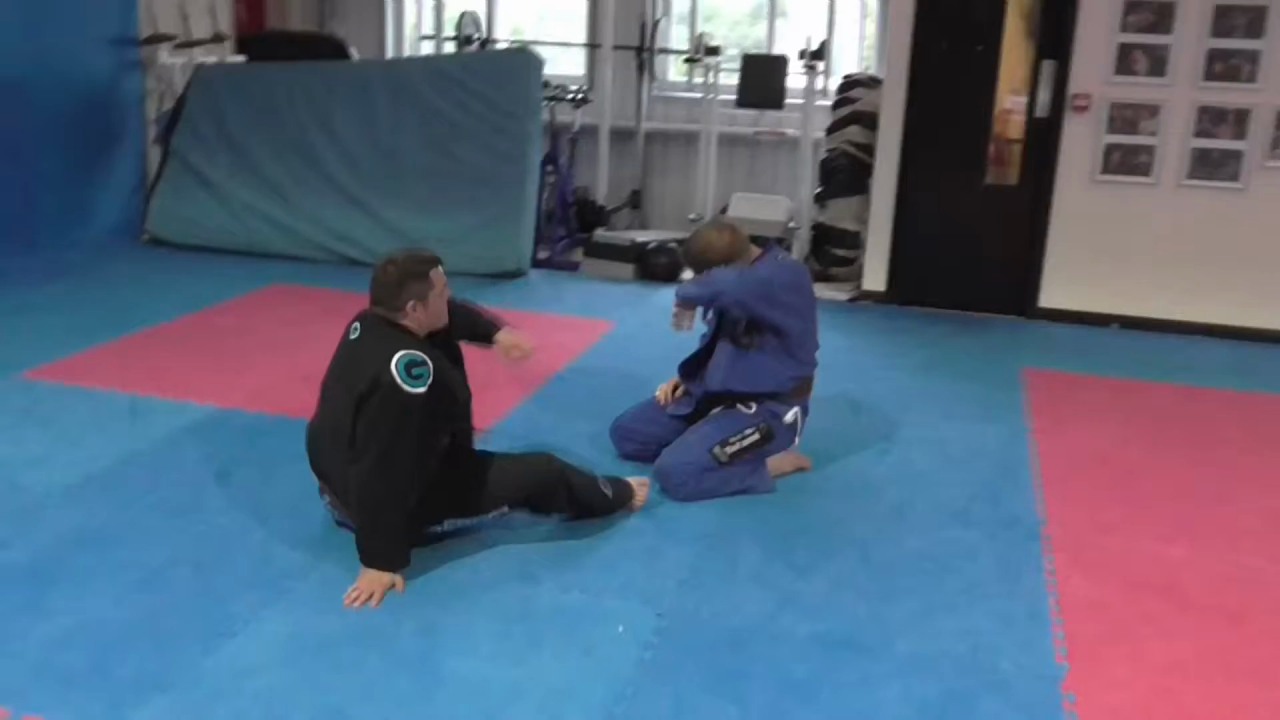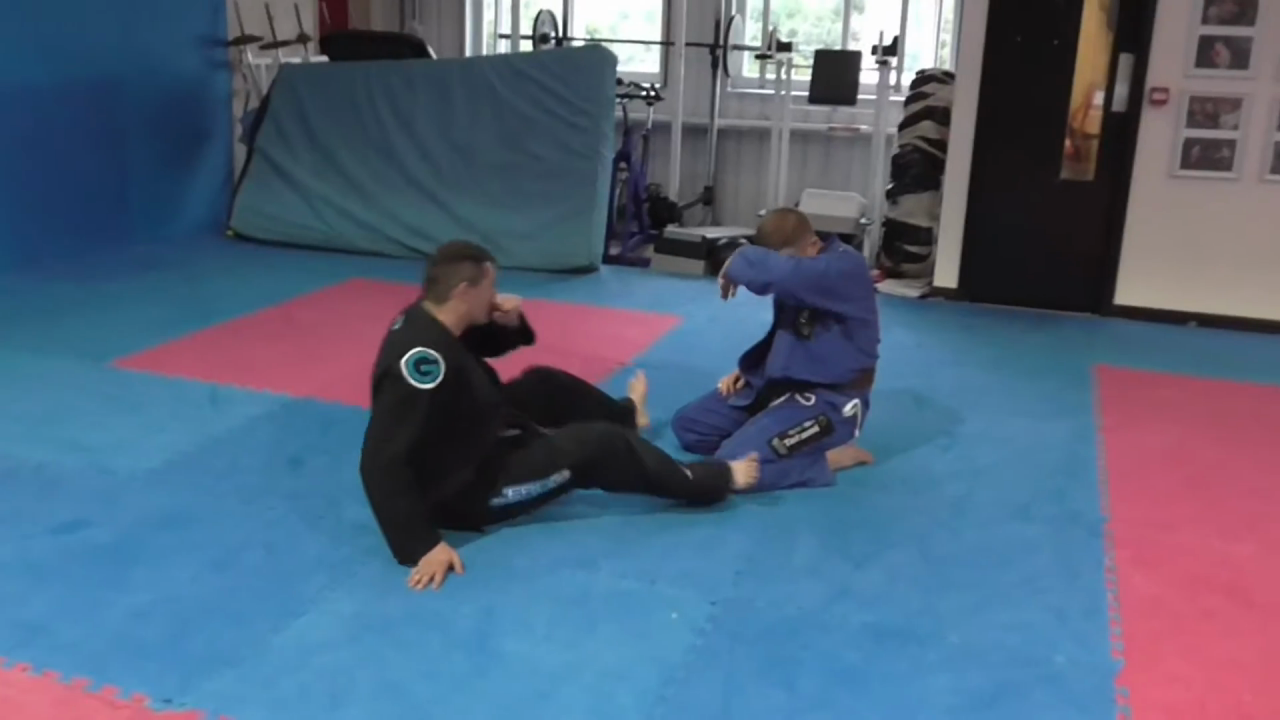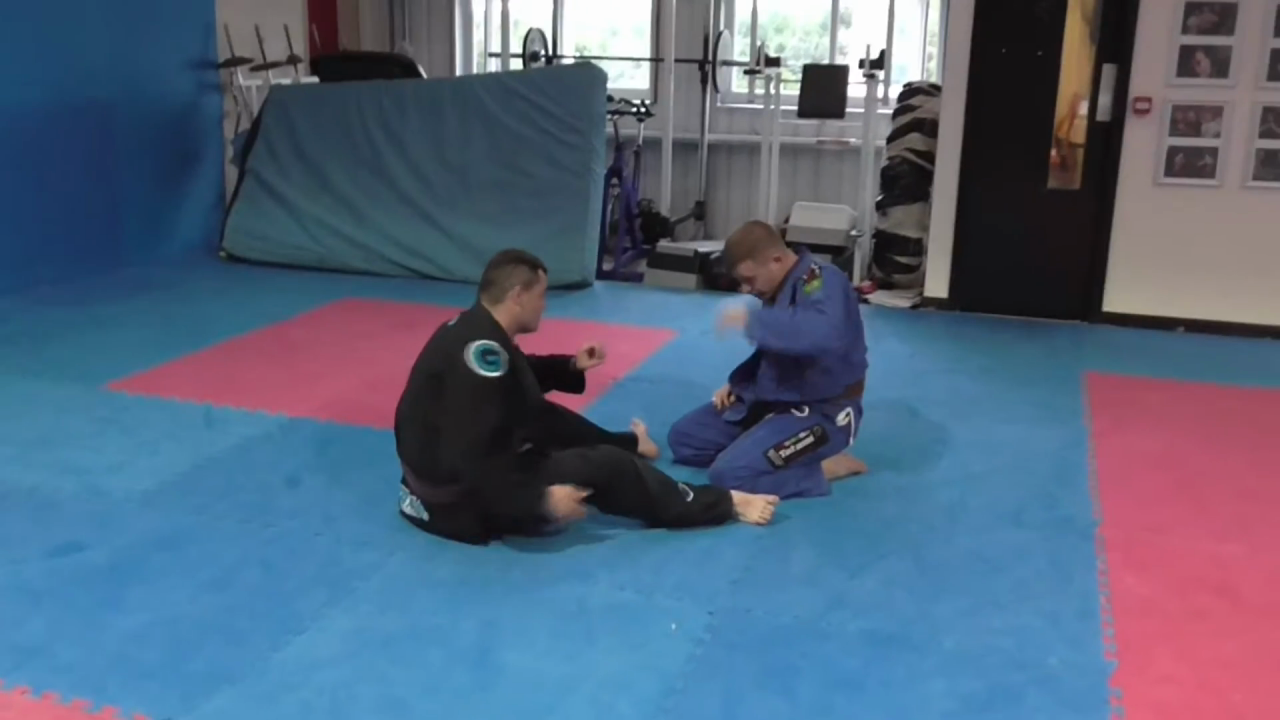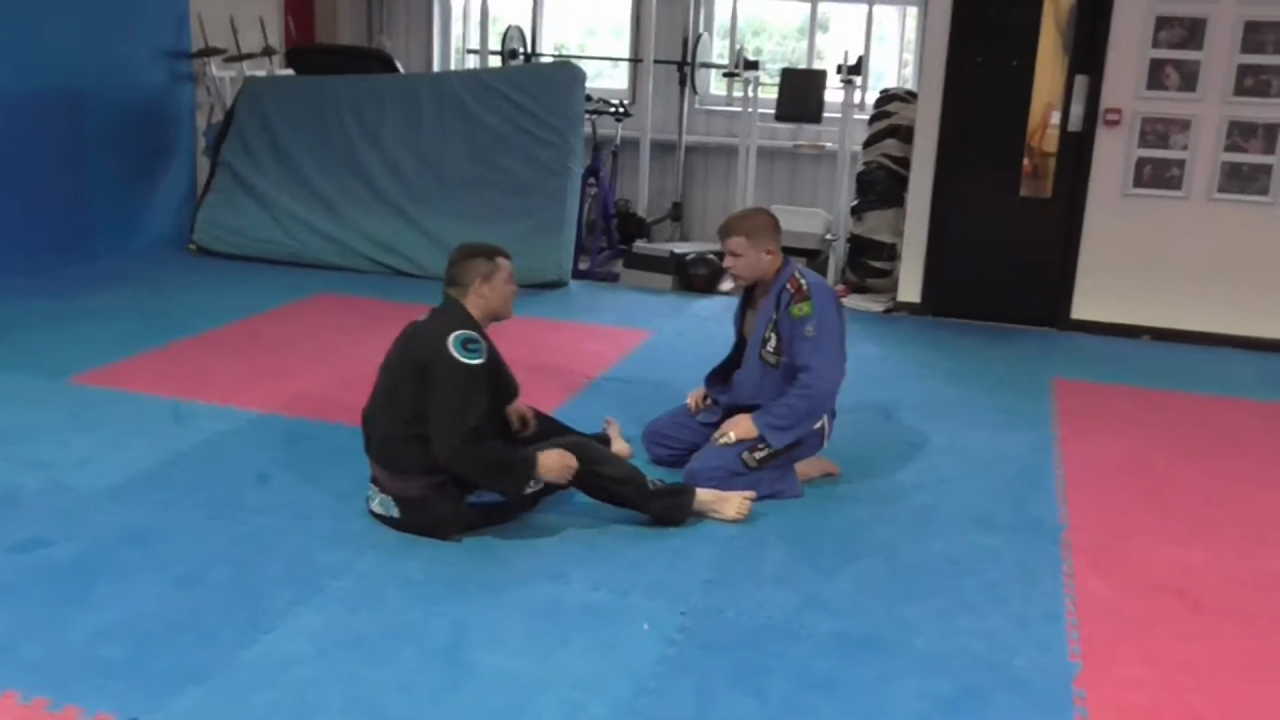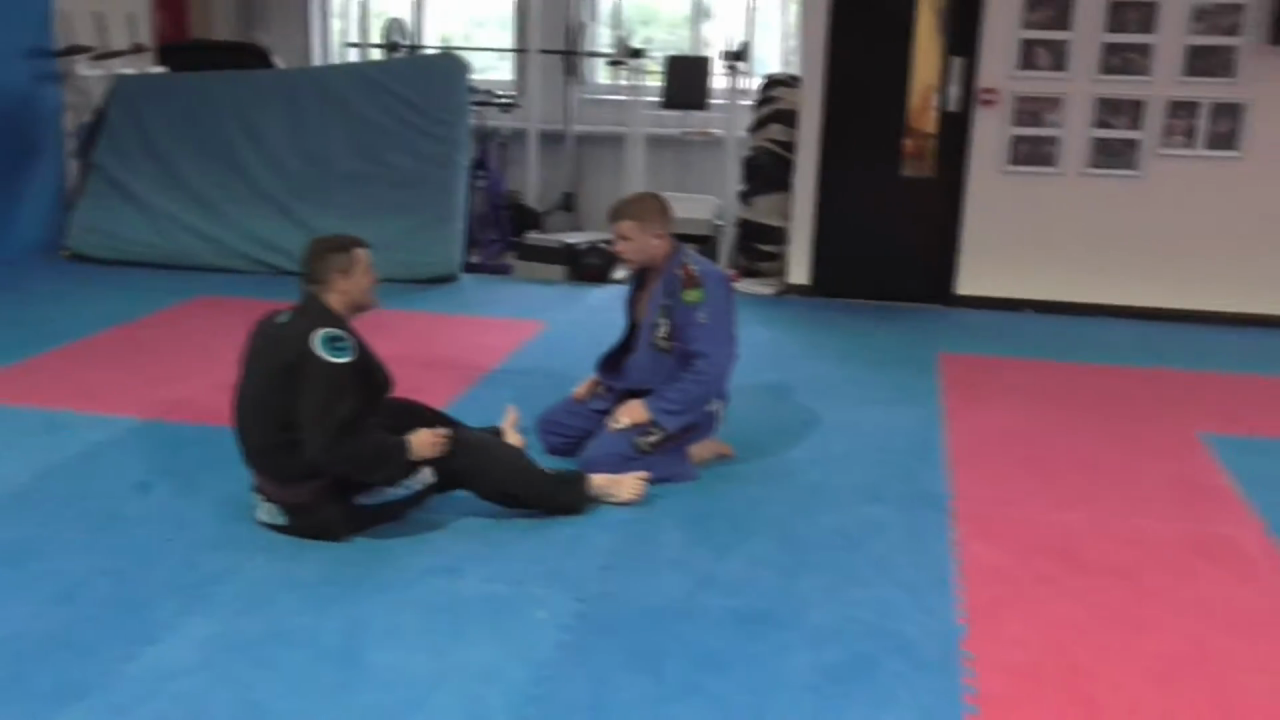
dt=0.5s
person 1, frame 1
left shoulder: (371, 320)
right shoulder: (407, 366)
left elbow: (454, 315)
right elbow: (378, 476)
left wrist: (498, 332)
right wrist: (381, 562)
right hip: (394, 505)
right knee: (539, 473)
left ankle: (459, 454)
right ankle: (617, 494)
person 1, frame 2
left shoulder: (425, 315)
right shoulder: (424, 361)
left elbow: (489, 338)
right elbow: (383, 466)
left wrist: (509, 321)
right wrist: (421, 547)
left hip: (463, 439)
right hip: (462, 489)
left knee: (544, 383)
right knee: (597, 444)
left ankle: (627, 414)
right ankle: (715, 481)
person 1, frame 3
left shoulder: (469, 325)
right shoulder: (484, 352)
left elbow: (512, 376)
right elbow: (469, 456)
left wrist: (572, 366)
right wrist: (541, 497)
left hip: (435, 476)
right hip: (459, 501)
left knee: (542, 417)
right knee: (605, 468)
left ankle: (629, 443)
right ankle: (723, 504)
person 1, frame 4
left shoulder: (437, 324)
right shoulder: (461, 343)
right elbow: (461, 448)
left wrist: (504, 405)
right wrist: (532, 467)
left hip: (403, 473)
right hip: (434, 497)
left knee: (511, 425)
right knee: (573, 457)
left ankle: (601, 446)
right ankle: (689, 501)
person 1, frame 5
left shoulder: (281, 323)
right shoulder: (328, 342)
right elbow: (333, 446)
right wrist: (406, 450)
left hip: (284, 478)
right hip: (320, 499)
left knee: (402, 414)
right knee: (458, 453)
left ankle: (495, 441)
right ankle: (580, 489)
person 2, frame 1
left shoulder: (787, 277)
right shoulder: (738, 275)
left elbow: (732, 285)
left wrist: (688, 294)
right wrist: (687, 375)
left hip: (767, 409)
left knee: (675, 472)
right knee: (626, 432)
left ankle: (772, 463)
right ankle: (737, 450)
person 2, frame 2
left shoulder: (846, 269)
right shoulder: (798, 276)
left elbow: (786, 272)
left wrist: (738, 262)
right wrist: (748, 368)
left hip: (829, 401)
right knee: (688, 425)
left ankle: (831, 456)
right ankle: (800, 444)
person 2, frame 3
left shoulder: (824, 282)
right shoulder: (781, 285)
left elbow: (824, 334)
left wrist: (753, 320)
right wrist: (741, 382)
left hip: (820, 413)
right hip: (774, 399)
left knee: (730, 474)
right knee: (682, 438)
left ankle: (827, 466)
right ankle: (793, 455)
person 2, frame 4
left shoulder: (810, 296)
right shoulder: (755, 288)
left elbow: (819, 383)
left wrist: (761, 424)
right wrist: (712, 386)
left hip: (789, 421)
left knee: (704, 474)
right knee: (657, 437)
left ankle: (800, 468)
right ankle: (763, 456)
person 2, frame 5
left shoulder: (700, 282)
right shoulder: (646, 273)
left elbow: (711, 369)
left wrist: (653, 407)
right wrist: (604, 374)
left hip: (680, 405)
right hip: (634, 390)
left knee: (599, 460)
right knee: (552, 427)
left ankle: (693, 451)
right ankle: (655, 441)
